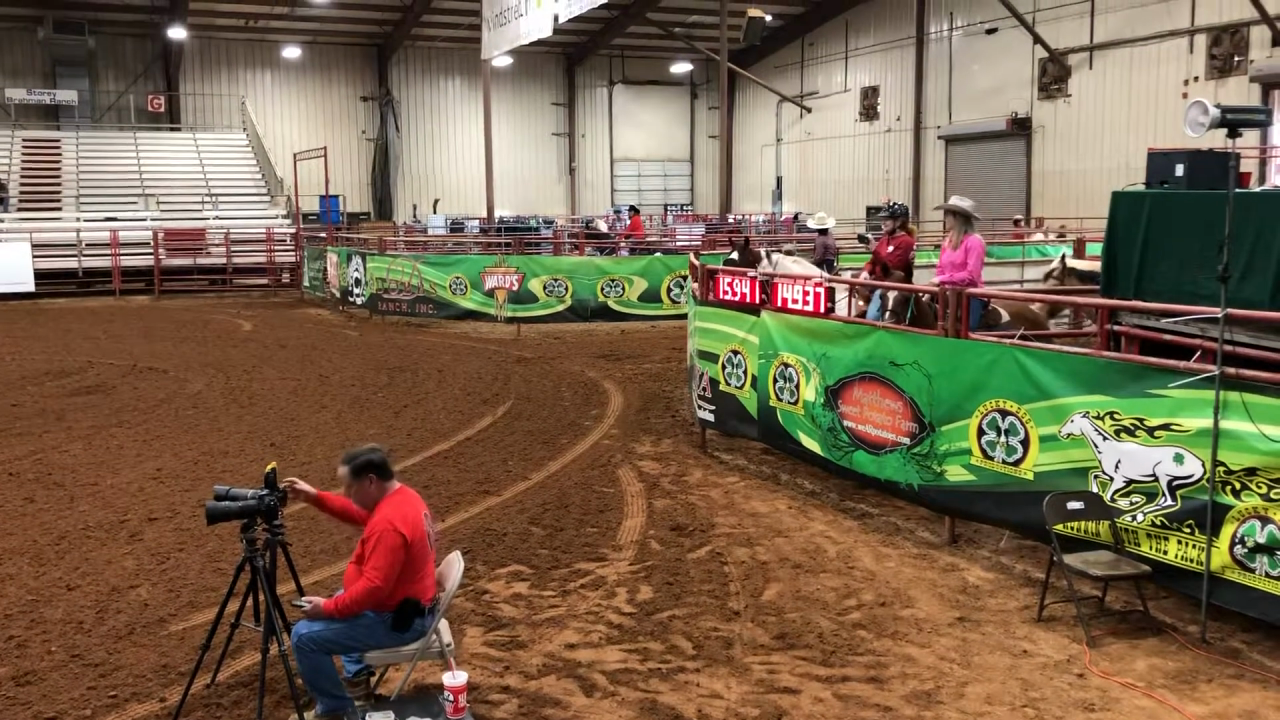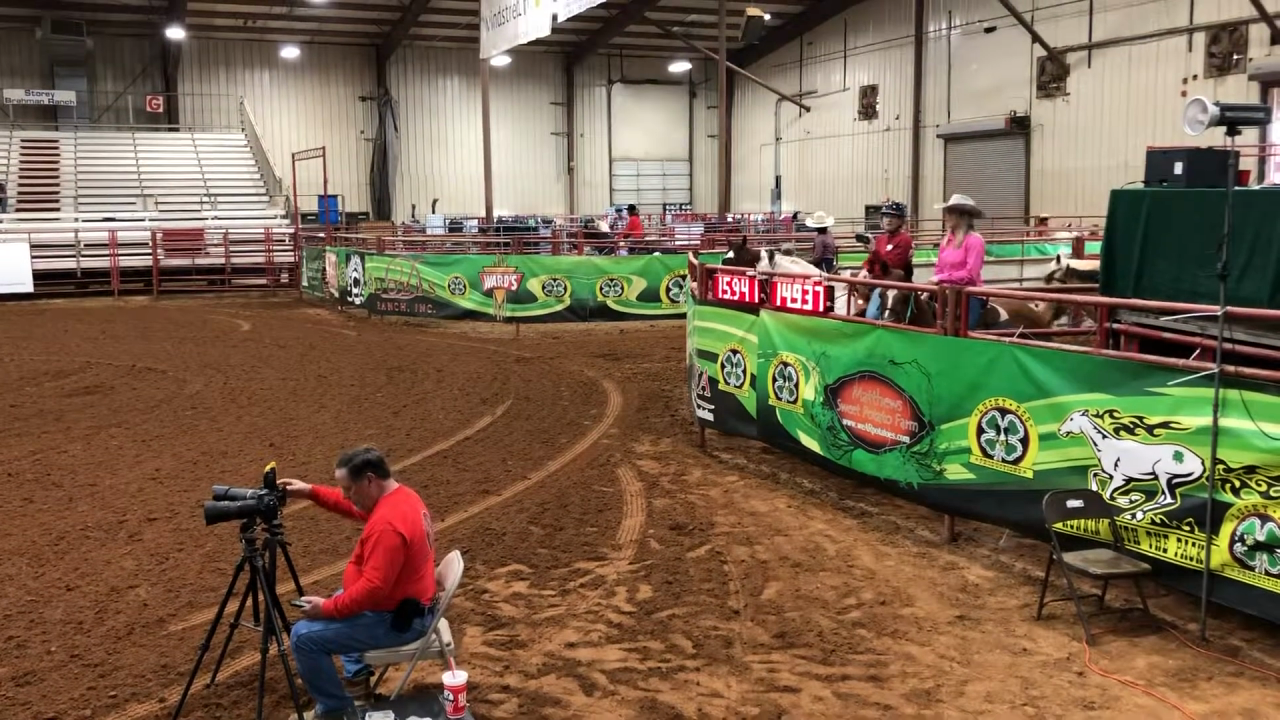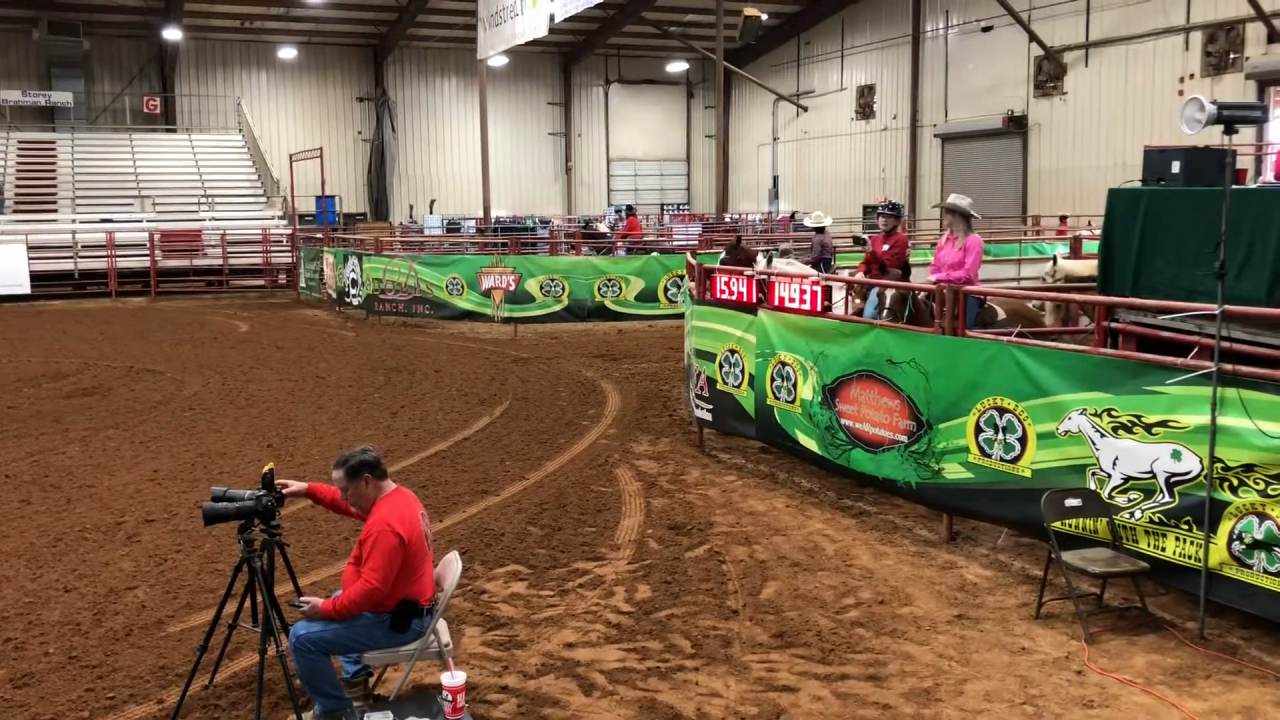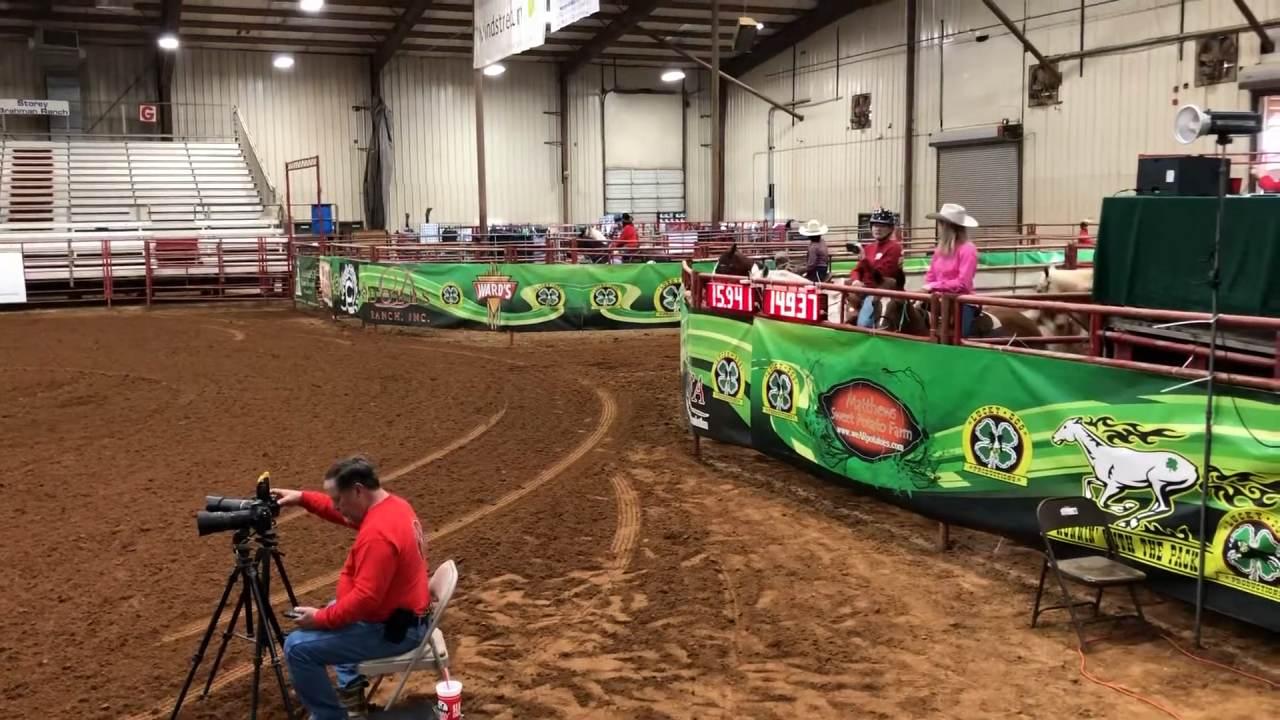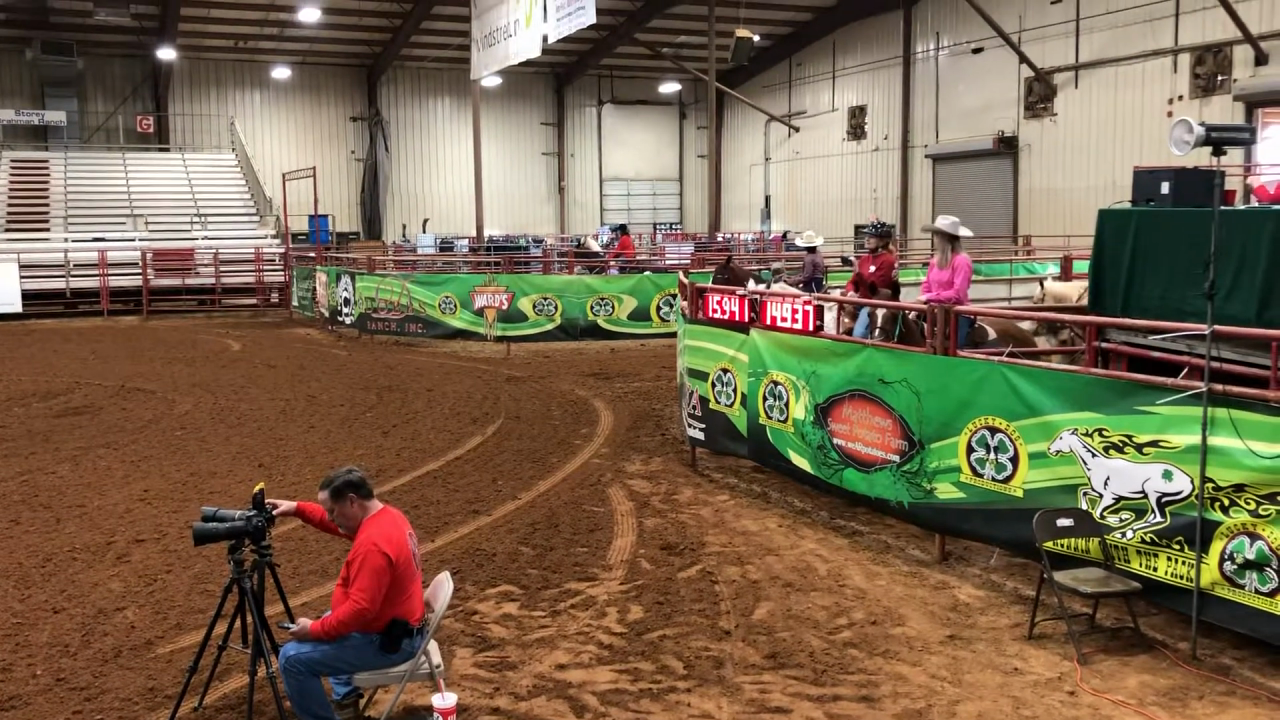
dt=0.4s
person 1, frame 1
left shoulder: (389, 523)
right shoulder: (403, 496)
left elbow: (373, 588)
right elbow: (361, 514)
left wrist: (327, 608)
right wrist: (316, 498)
left hip: (397, 620)
right hip: (409, 606)
left knee: (304, 636)
right knee: (342, 601)
right ankle: (357, 677)
person 1, frame 2
left shoulder: (388, 523)
right shoulder: (402, 495)
left elbow: (373, 588)
right elbow: (354, 507)
left wrist: (327, 608)
right wrist: (311, 492)
left hip: (397, 619)
right hip: (407, 604)
left knee: (303, 636)
right knee: (341, 599)
right ankle: (357, 677)
person 1, frame 3
left shoulder: (385, 524)
right shoulder: (399, 495)
left elbow: (371, 589)
right elbow: (348, 503)
left wrist: (326, 608)
right wrist: (308, 489)
left hip: (396, 620)
right hip: (407, 606)
left knee: (302, 637)
right knee: (341, 600)
right ankle: (356, 677)
person 1, frame 4
left shoulder: (378, 533)
right shoulder: (393, 504)
left elbow: (365, 598)
right elbow: (341, 511)
left wrist: (320, 618)
right wrist: (302, 498)
left hip: (392, 630)
right hip: (403, 616)
left knee: (297, 647)
right knee: (335, 611)
right ankle: (351, 687)
person 1, frame 5
left shoulder: (373, 544)
right shoulder: (388, 515)
left elbow: (360, 609)
right elbow: (336, 521)
left wrist: (314, 629)
right wrist: (297, 508)
left hip: (387, 641)
right hip: (398, 626)
left knee: (292, 658)
right knee: (331, 620)
right ankle: (346, 699)
